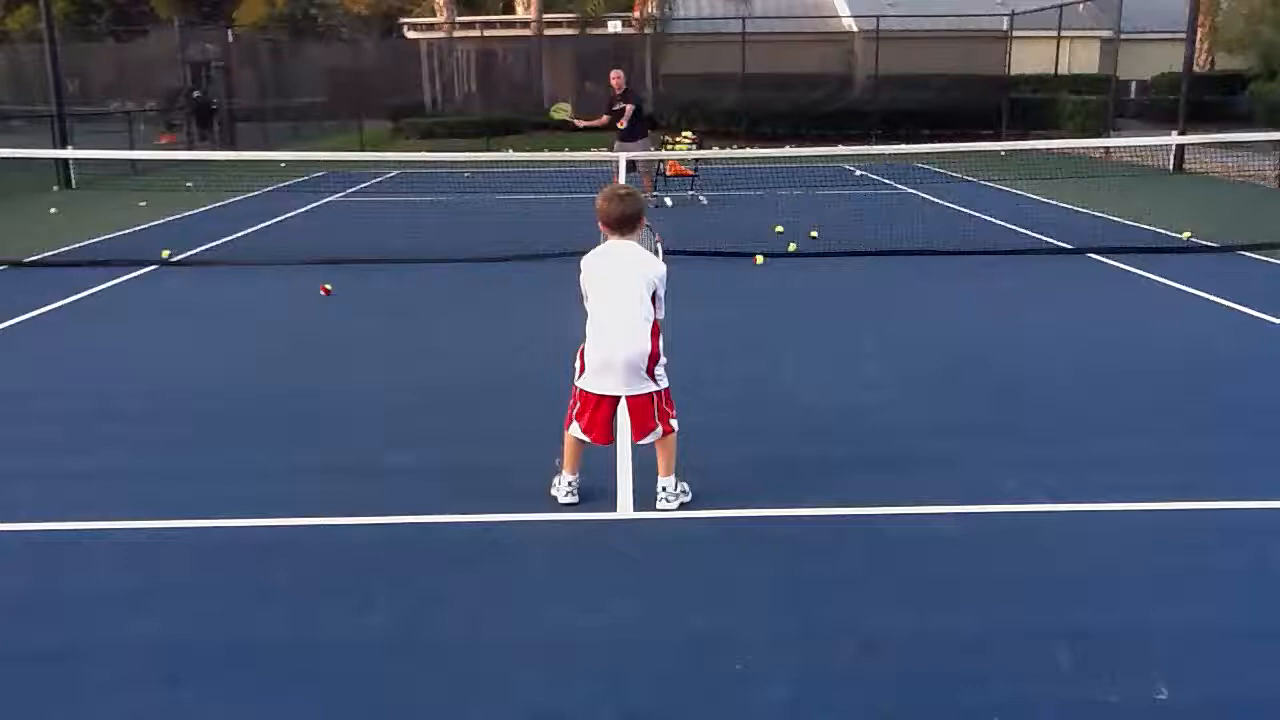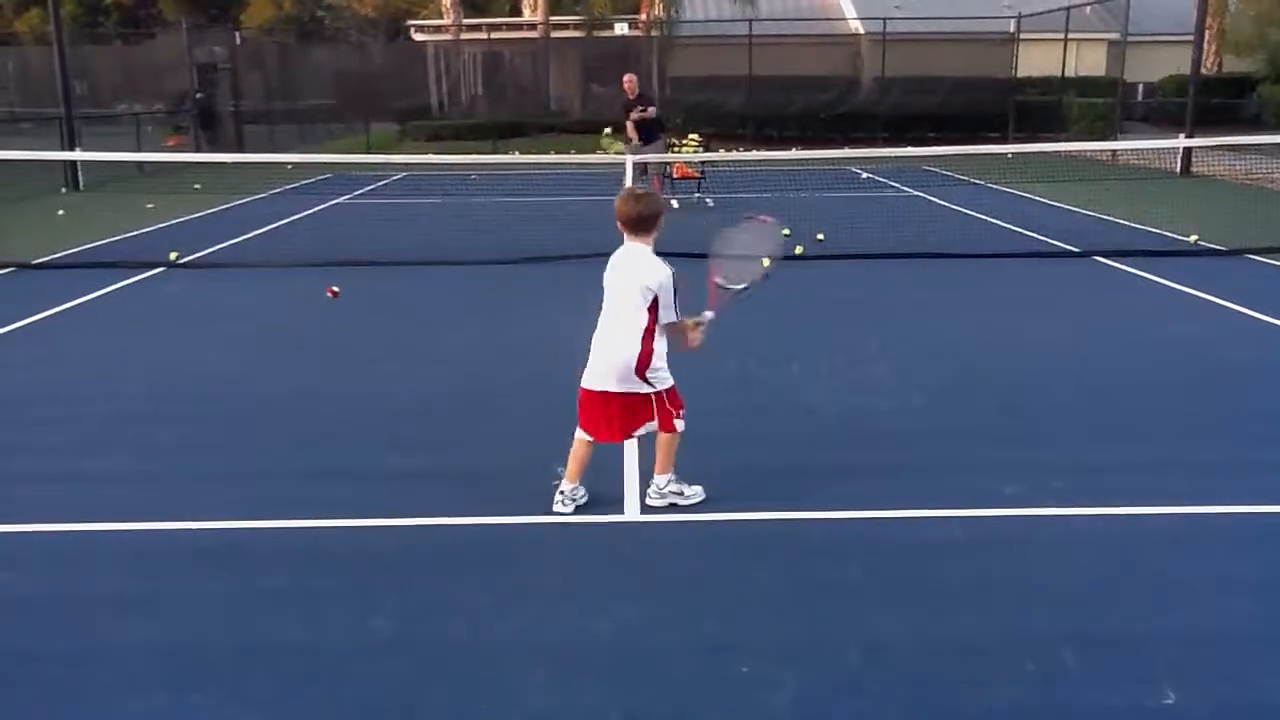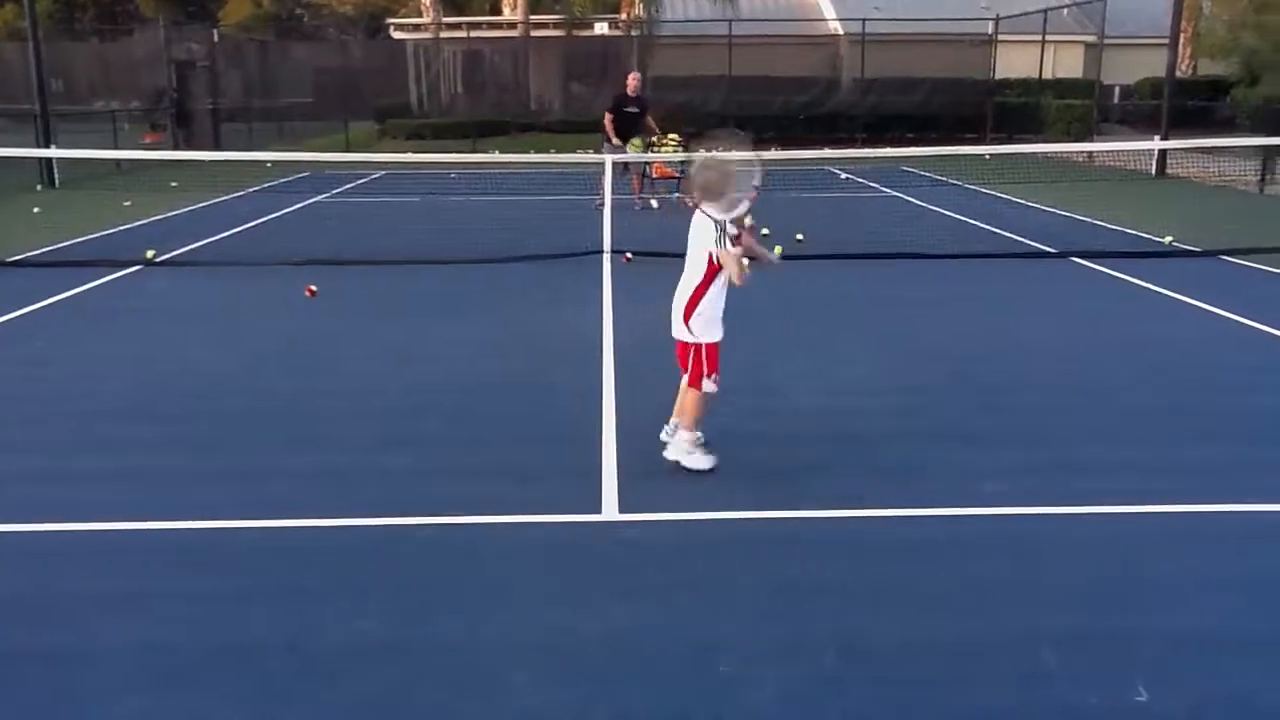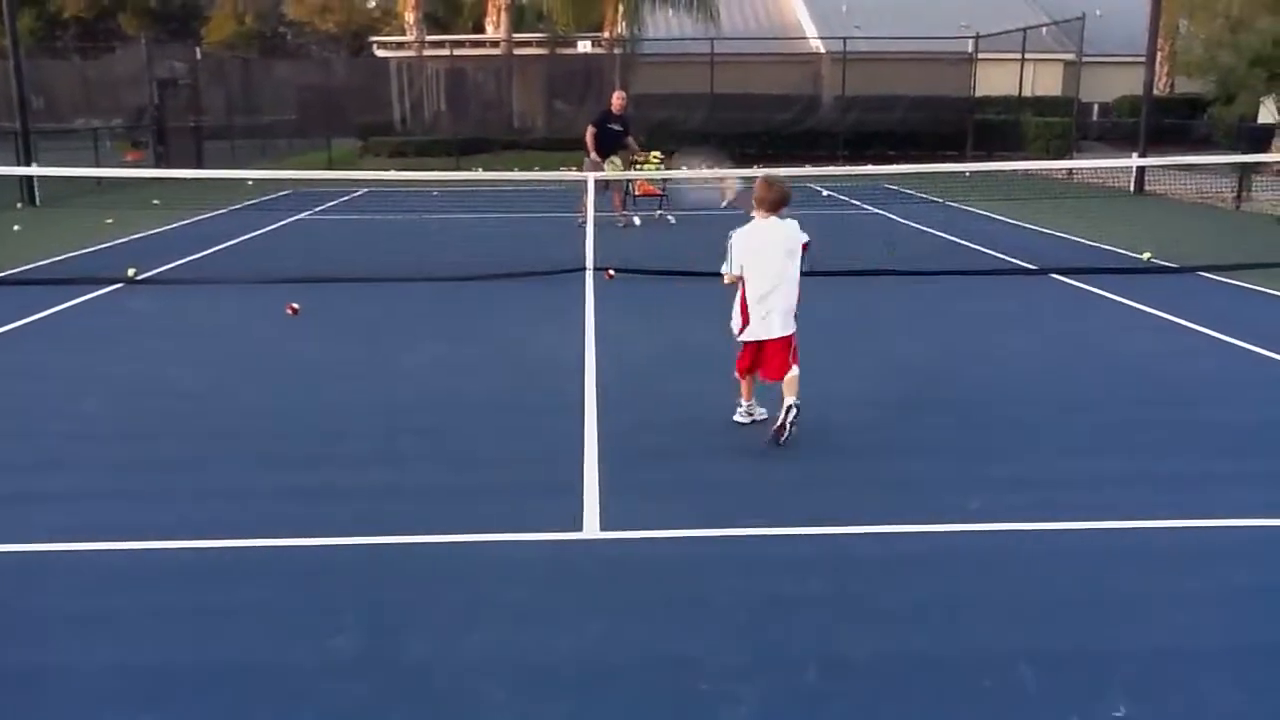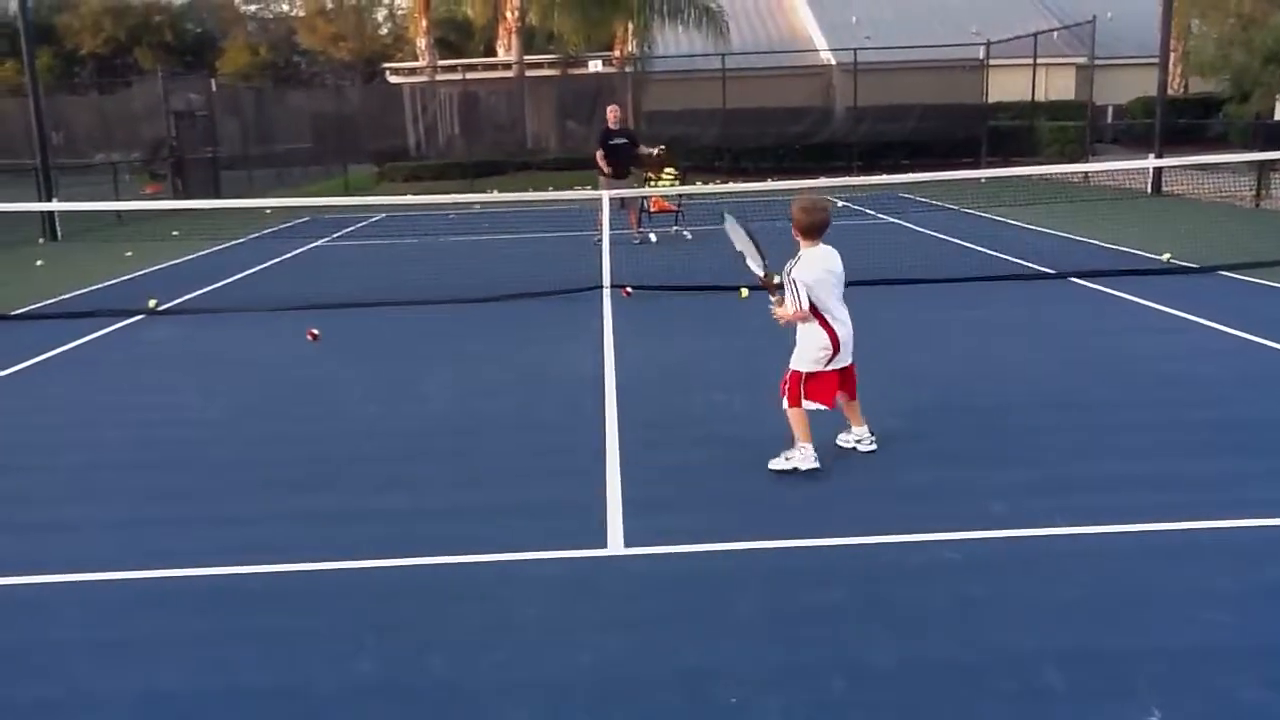
dt=0.7s
person 1, frame 1
left shoulder: (589, 262)
right shoulder: (655, 265)
right elbow: (657, 314)
left hip: (598, 355)
right hip: (640, 358)
left knee: (578, 419)
right knee: (664, 421)
left ankle: (567, 483)
right ankle: (668, 488)
person 1, frame 2
left shoulder: (616, 260)
right shoulder: (659, 271)
right elbow: (668, 323)
left wrist: (684, 324)
right wrist: (686, 337)
left hip: (602, 357)
right hip: (638, 362)
left knee: (589, 426)
right knee: (670, 418)
left ankle: (567, 491)
right ankle: (663, 485)
person 1, frame 3
left shoulder: (703, 217)
right shoulder: (712, 222)
left elbow: (737, 238)
right elbow: (724, 251)
left wrist: (761, 252)
right wrist: (733, 266)
left hip: (693, 312)
right hip: (699, 315)
left knee: (696, 373)
right knee: (701, 377)
left ankle: (677, 427)
right ankle: (683, 441)
person 1, frame 4
left shoulder: (740, 237)
right shoulder: (791, 230)
left elbow: (731, 278)
right elbow: (803, 244)
left hip: (749, 316)
right hip: (782, 315)
left knee: (749, 362)
right knee: (788, 366)
left ankle: (747, 407)
right ankle: (789, 404)
person 1, frame 5
left shoulder: (796, 269)
right shoulder: (833, 255)
left elbow: (800, 314)
left wrist: (782, 313)
right wrist: (790, 308)
left hip: (817, 343)
right hip: (841, 336)
left knee: (792, 393)
right knee: (844, 388)
left ankle: (803, 452)
right ankle: (862, 434)
